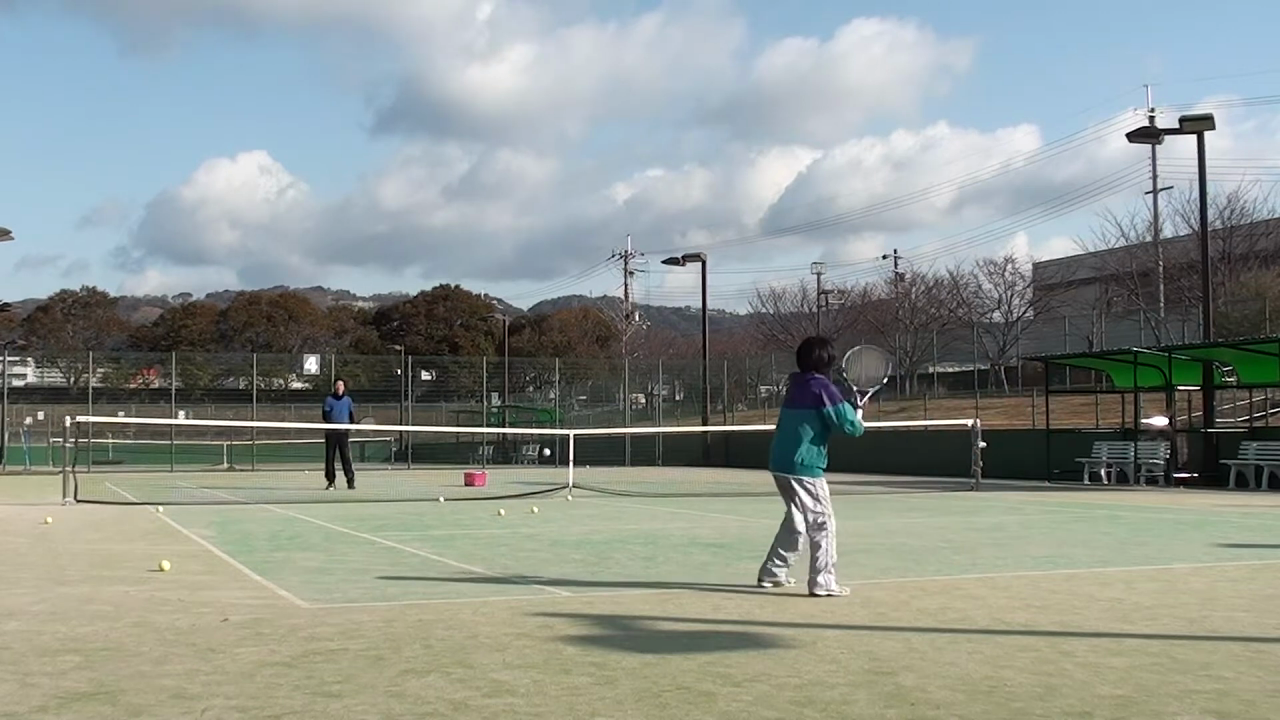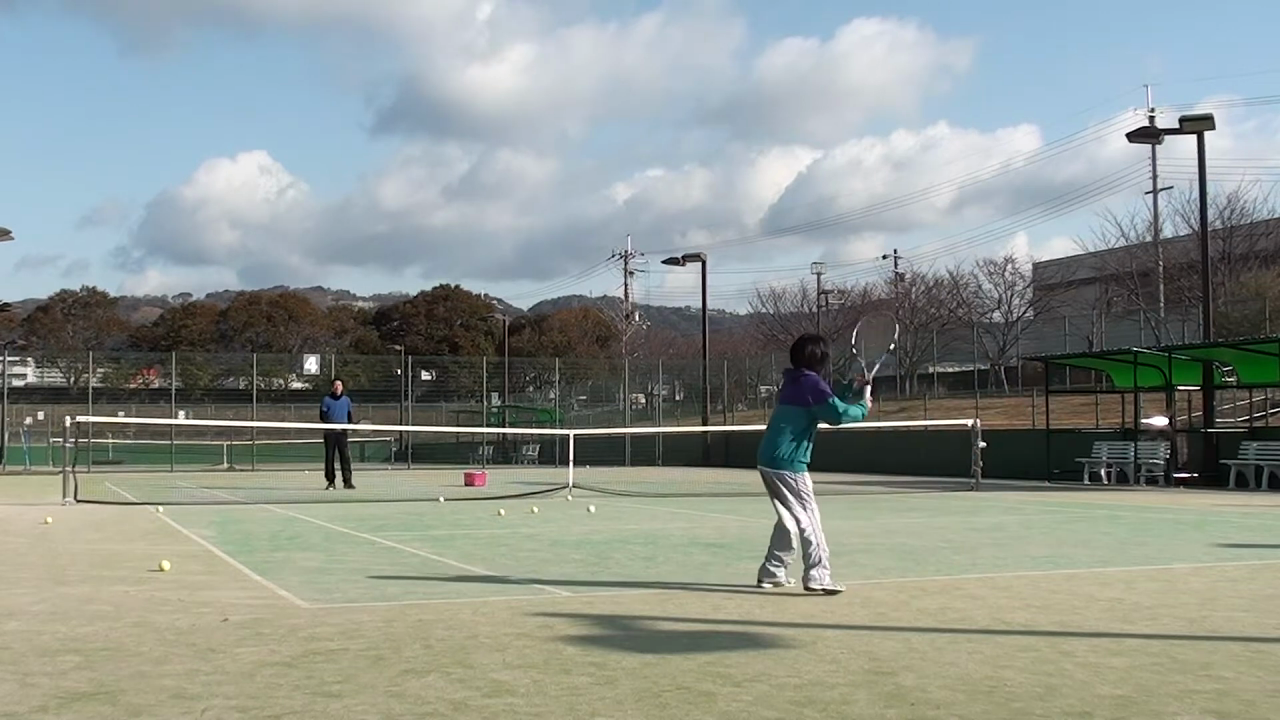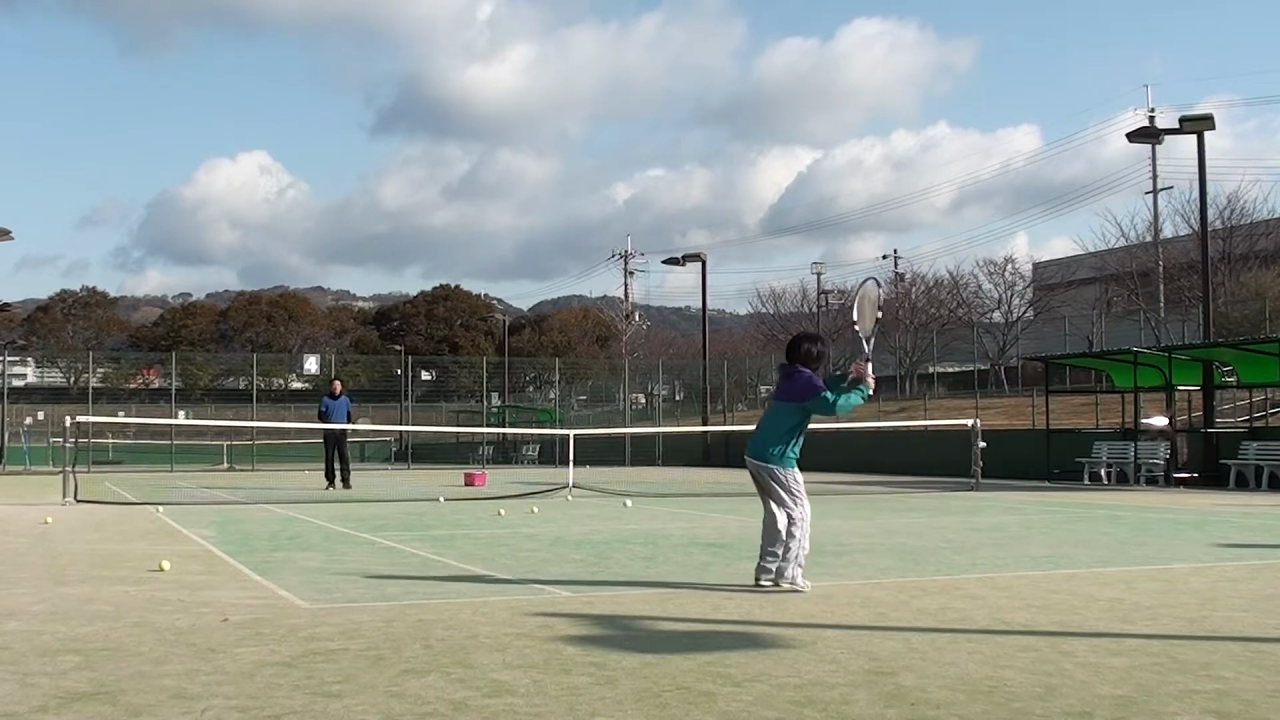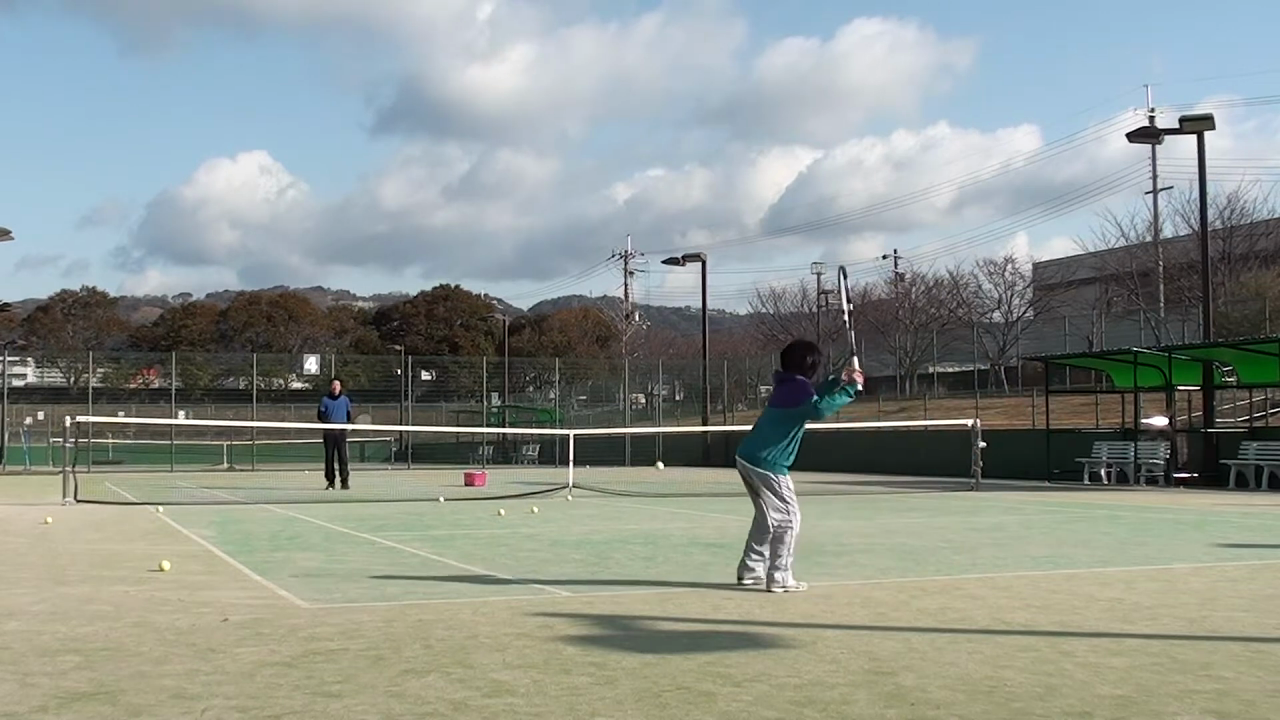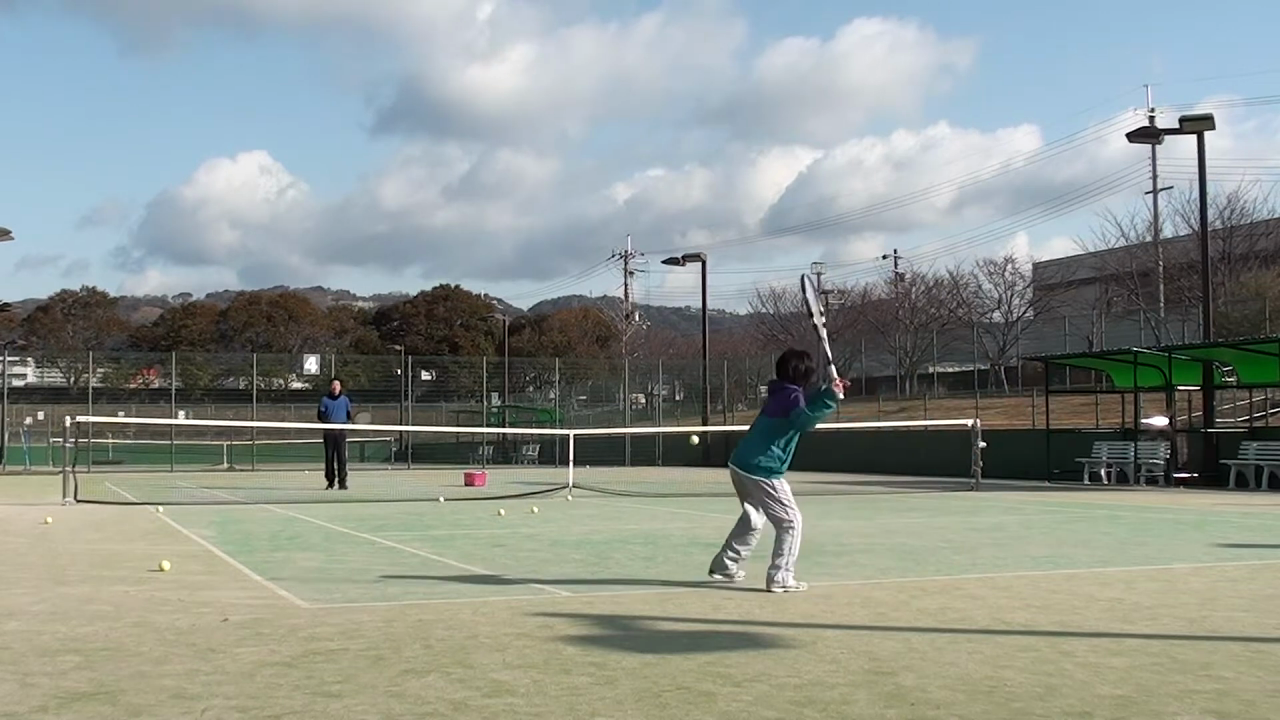
dt=0.1s
person 1, frame 1
left shoulder: (795, 387)
right shoulder: (823, 388)
right elbow: (843, 424)
left wrist: (848, 406)
right wrist: (857, 420)
left hip: (779, 465)
right hip: (804, 468)
left knee: (796, 519)
right knee: (822, 524)
left ankle: (772, 572)
right ankle: (823, 582)
person 1, frame 2
left shoulder: (791, 382)
right shoulder: (812, 384)
left elbow: (826, 401)
right elbow: (837, 412)
left wrist: (851, 388)
right wrist: (863, 406)
left hip: (767, 460)
right hip: (788, 463)
left knee: (788, 517)
right knee: (808, 519)
left ankle: (771, 573)
right ankle: (817, 576)
person 1, frame 3
left shoulder: (790, 378)
right shoulder: (805, 380)
left elbow: (821, 393)
right elbow: (832, 406)
left wrist: (846, 377)
right wrist: (863, 389)
left hip: (756, 456)
right hip: (777, 459)
left knee: (776, 514)
right knee: (798, 514)
left ankle: (767, 572)
right ankle: (790, 574)
person 1, frame 4
left shoulder: (786, 385)
right shoulder: (798, 386)
left elbow: (811, 398)
right elbow: (818, 409)
left wrist: (838, 381)
right wrist: (850, 389)
left hip: (747, 458)
right hip: (769, 465)
left knee: (766, 516)
right knee: (787, 519)
left ankle: (750, 570)
right ankle: (780, 578)
person 1, frame 5
left shoulder: (778, 394)
right shoulder: (794, 396)
left elbow: (807, 407)
right elbow: (804, 421)
left wrist: (827, 392)
right wrist: (831, 397)
left hip: (739, 465)
right hip: (764, 472)
left knee: (752, 517)
right knee: (791, 522)
left ankle: (723, 566)
right ankle: (780, 578)
